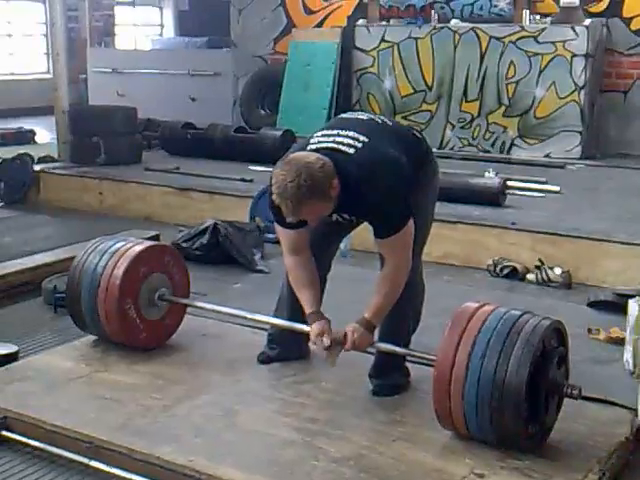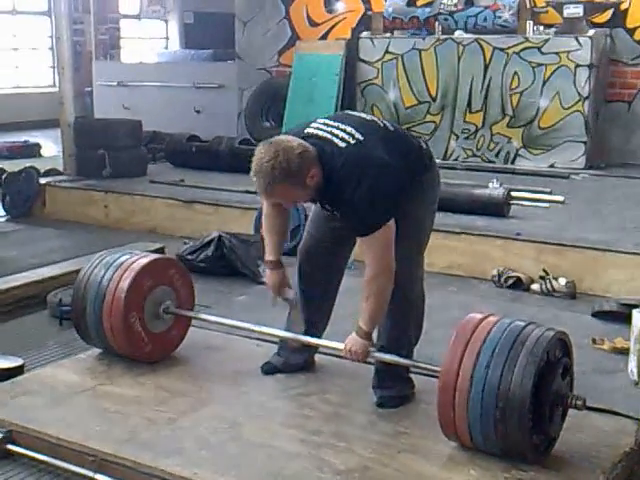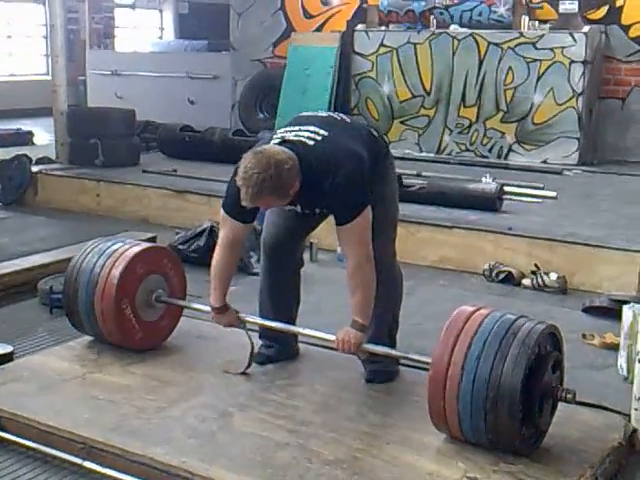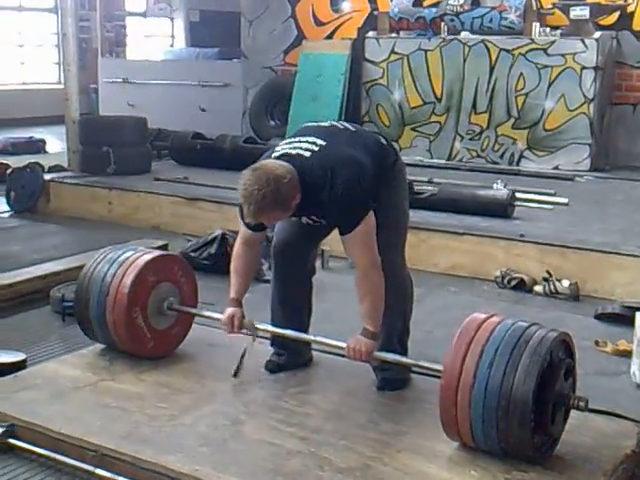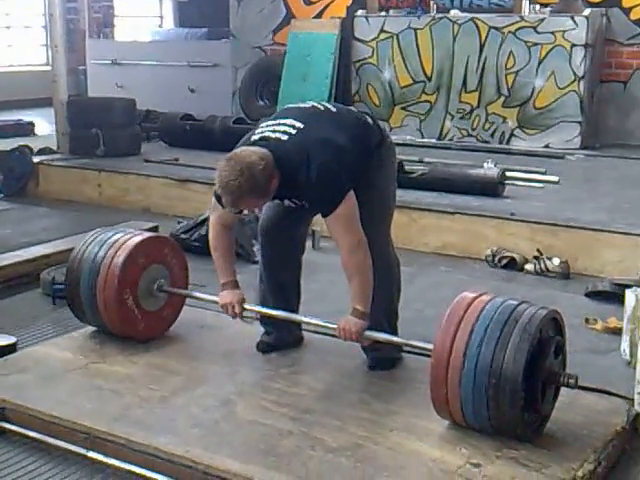
dt=1s
person 1, frame 1
left shoulder: (380, 187)
right shoulder: (287, 185)
left elbow: (397, 264)
right elbow: (295, 254)
left wrist: (367, 324)
right wrist: (314, 316)
left hip: (413, 169)
left knee: (408, 266)
right knee: (309, 249)
left ankle: (391, 365)
right ankle: (287, 341)
person 1, frame 2
left shoulder: (362, 183)
right shoulder: (284, 161)
left elbow: (380, 268)
right elbow: (274, 204)
left wrist: (364, 333)
right wrist: (273, 262)
left hip: (412, 180)
left knee: (401, 273)
right knee: (313, 257)
left ankle: (394, 376)
right ankle: (296, 351)
person 1, frame 3
left shoulder: (342, 179)
right shoulder: (249, 176)
left elbow: (359, 258)
right elbow: (228, 242)
left wrist: (358, 325)
right wrist: (218, 305)
left hip: (371, 166)
left knee: (379, 257)
right knee: (275, 245)
right ankle: (278, 340)
person 1, frame 4
left shoulder: (340, 190)
right shoulder: (259, 189)
left elbow: (367, 265)
right elbow: (247, 243)
left wrist: (369, 333)
right wrist: (235, 301)
left hip: (380, 174)
left knee: (388, 263)
right knee: (286, 252)
left ankle: (391, 359)
right ankle: (290, 348)
person 1, frame 5
left shoulder: (319, 173)
right shoulder: (239, 170)
left elbow: (352, 244)
right elbow: (219, 224)
left wrist: (359, 313)
right wrist: (228, 284)
left hip: (368, 153)
left knee: (373, 242)
right knee: (273, 231)
left ankle: (382, 339)
right ankle: (281, 328)
